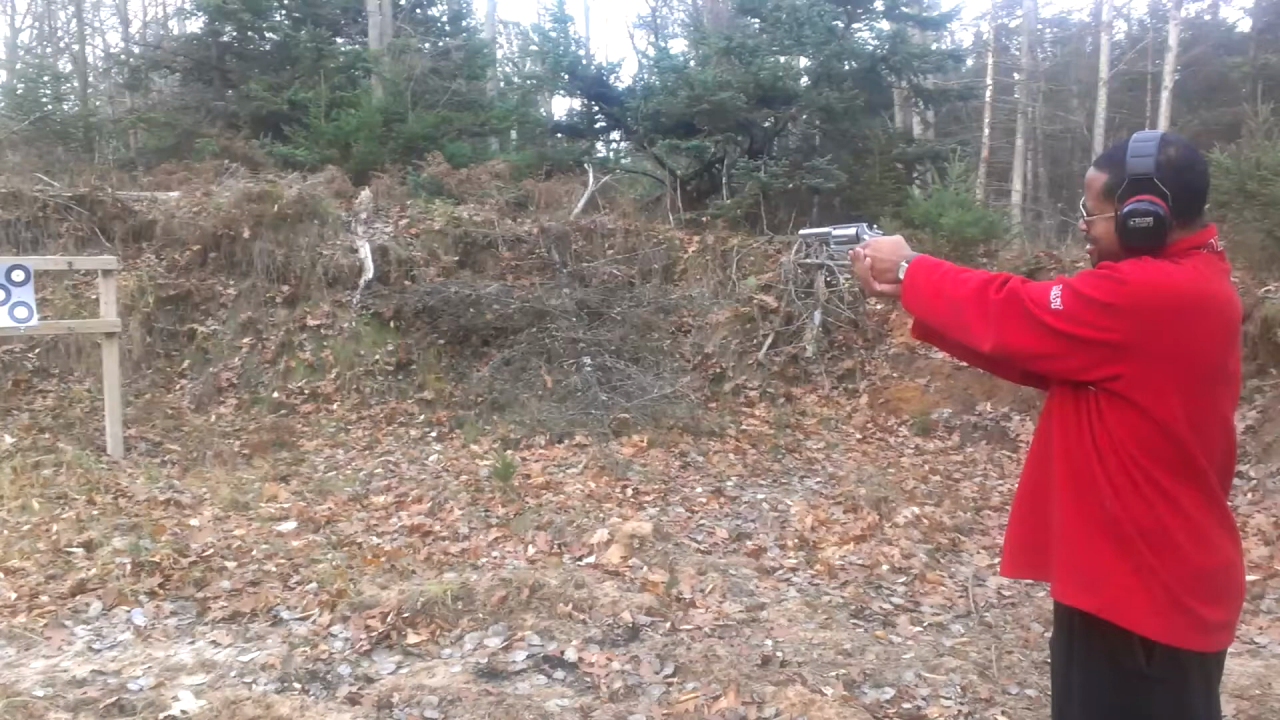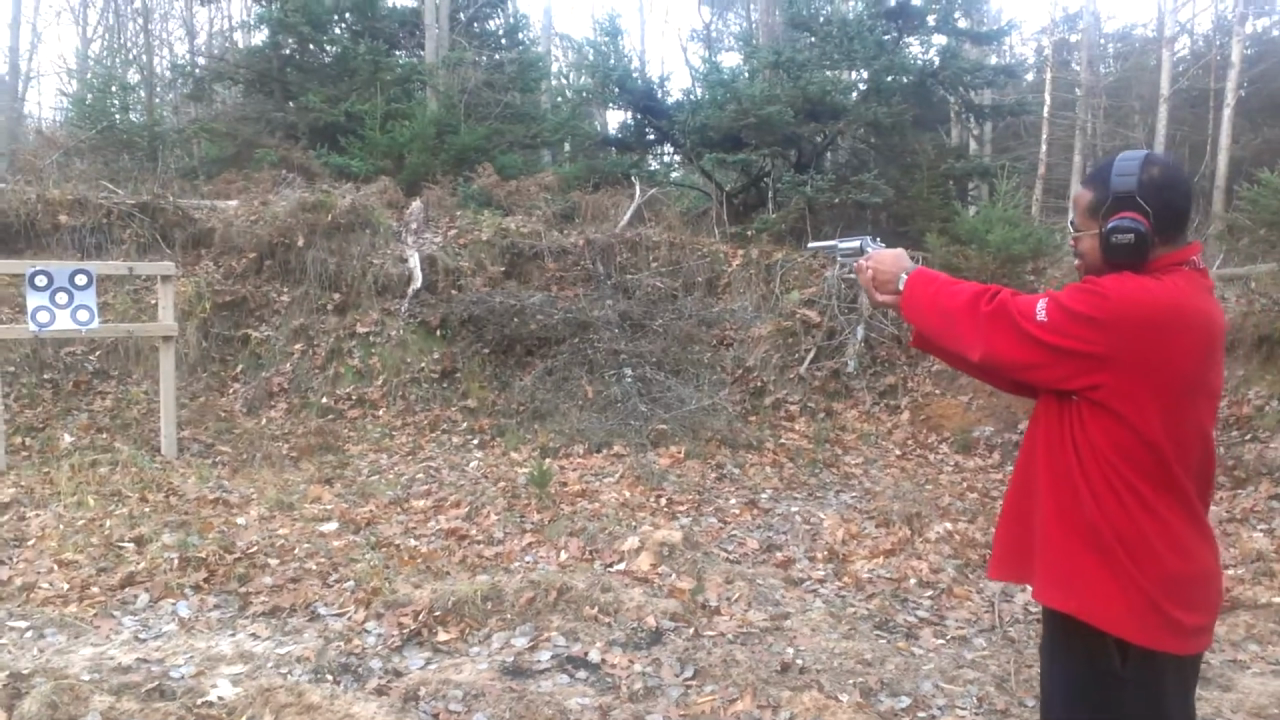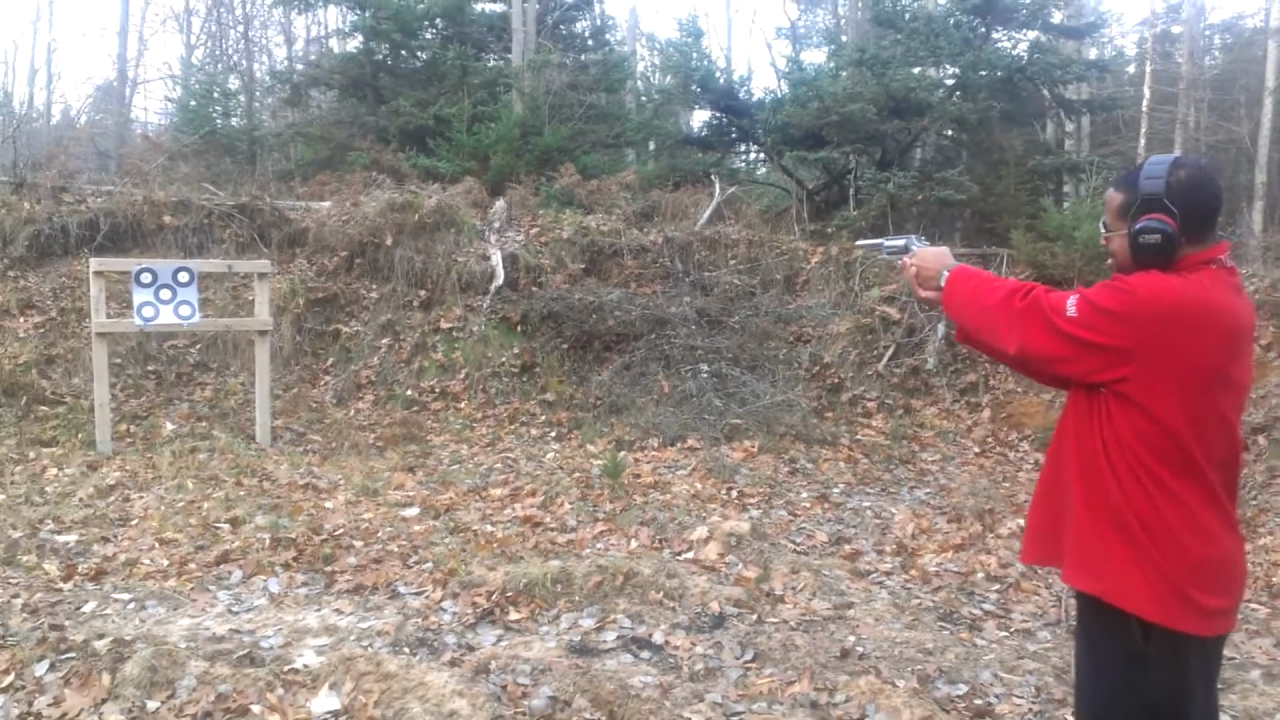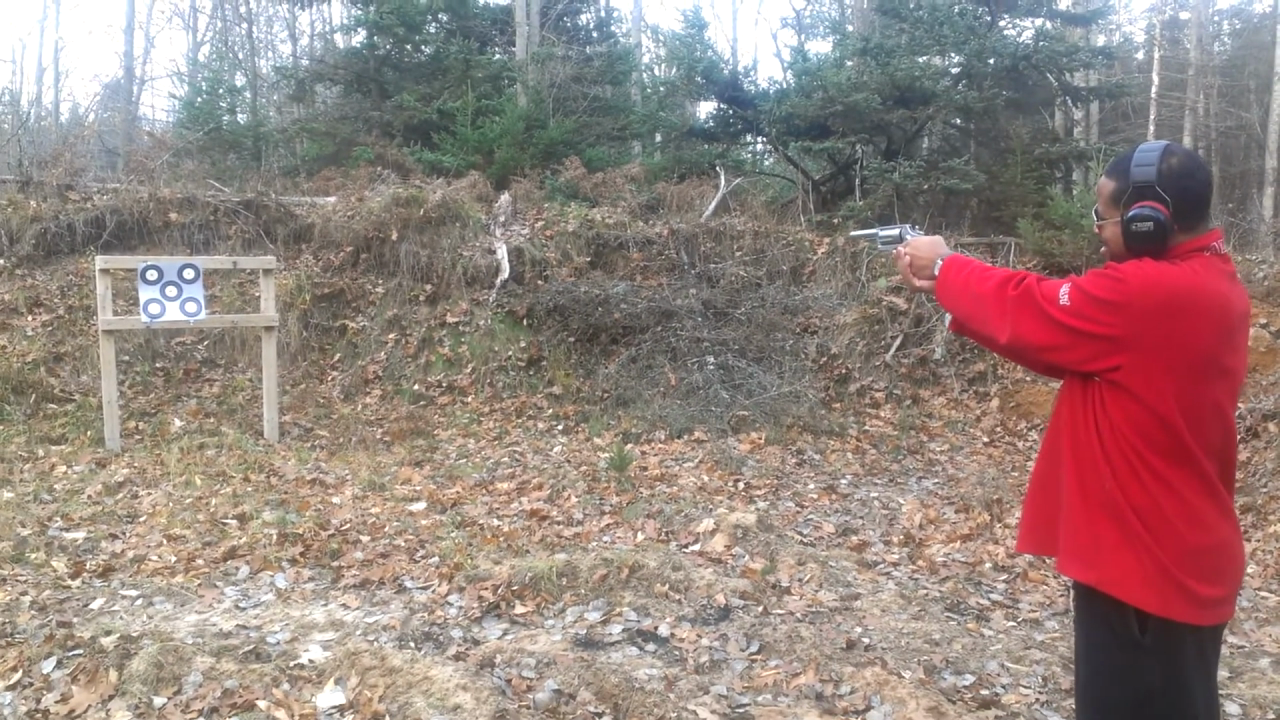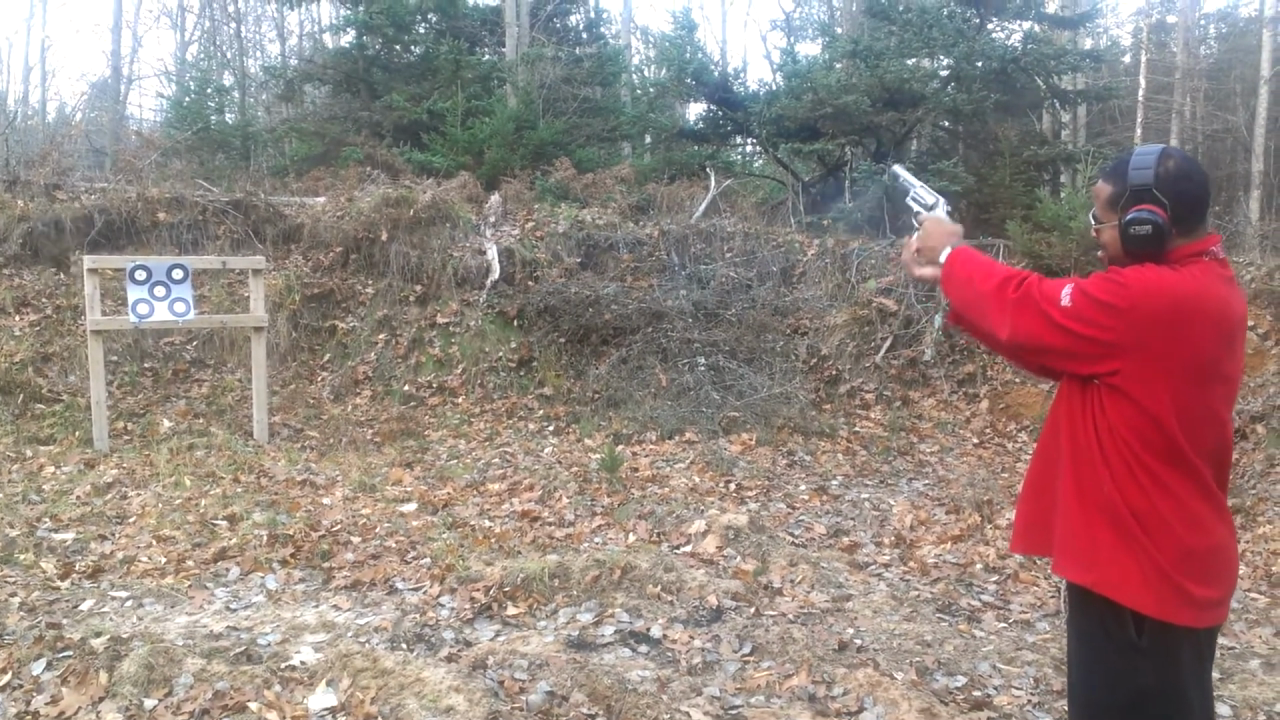
dt=1s
person 1, frame 1
left shoulder: (1149, 296)
right shoulder: (1181, 283)
left elbow: (1011, 317)
right elbow: (1039, 340)
left wrist: (907, 270)
right wrist: (913, 290)
left hip: (1148, 589)
right hip: (1144, 574)
person 1, frame 2
left shoulder: (1129, 310)
right shoulder: (1175, 298)
left elbow: (1003, 328)
right elbow: (1033, 351)
left wrist: (908, 282)
right wrist: (914, 300)
left hip: (1127, 593)
right hip: (1143, 582)
person 1, frame 3
left shoulder: (1155, 307)
right shoulder: (1211, 295)
left elbow: (1038, 322)
right elbow: (1069, 342)
left wrist: (949, 277)
right wrist: (957, 296)
left hip: (1153, 577)
right hip: (1179, 571)
person 1, frame 4
left shoulder: (1147, 295)
right shoulder: (1207, 282)
left elbow: (1031, 312)
right elbow: (1065, 329)
left wrist: (944, 266)
right wrist: (951, 287)
left hip: (1148, 566)
right hip: (1178, 557)
person 1, frame 5
left shoulder: (1150, 299)
right shoulder: (1204, 287)
left elbow: (1028, 310)
right elbow: (1059, 328)
left wrist: (949, 253)
right wrist: (954, 279)
left hip: (1145, 569)
right hip: (1170, 558)
